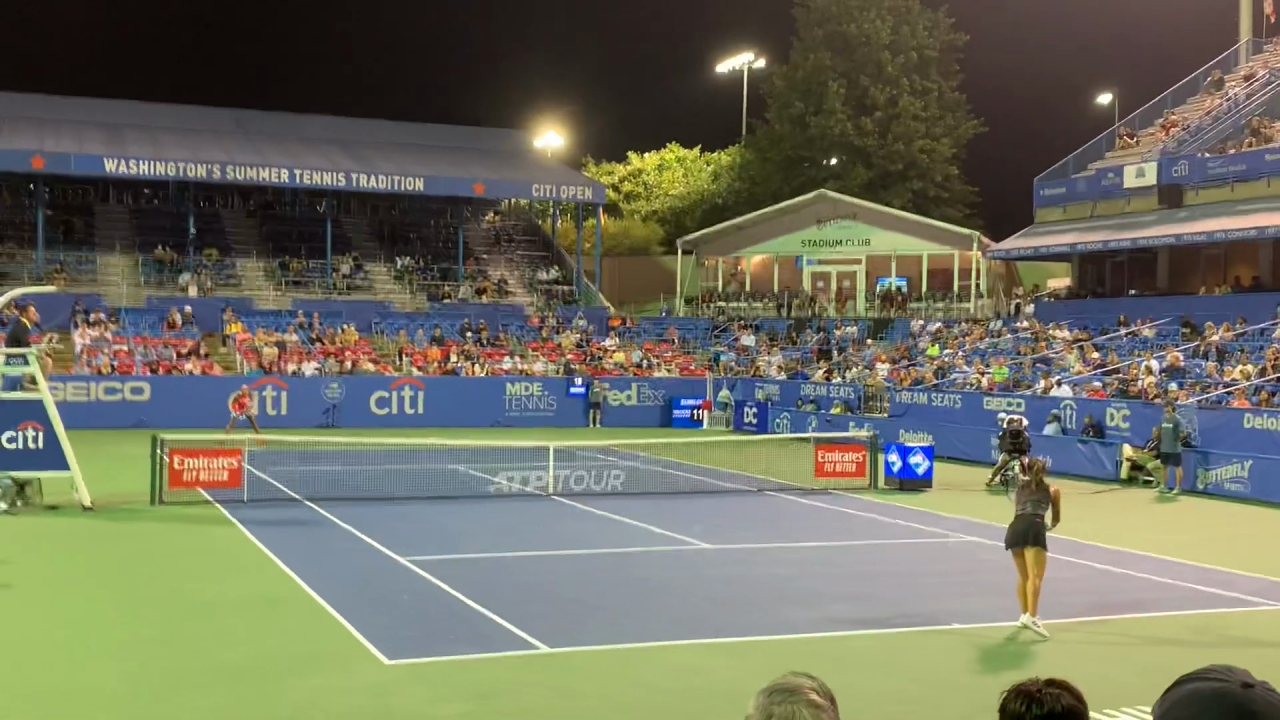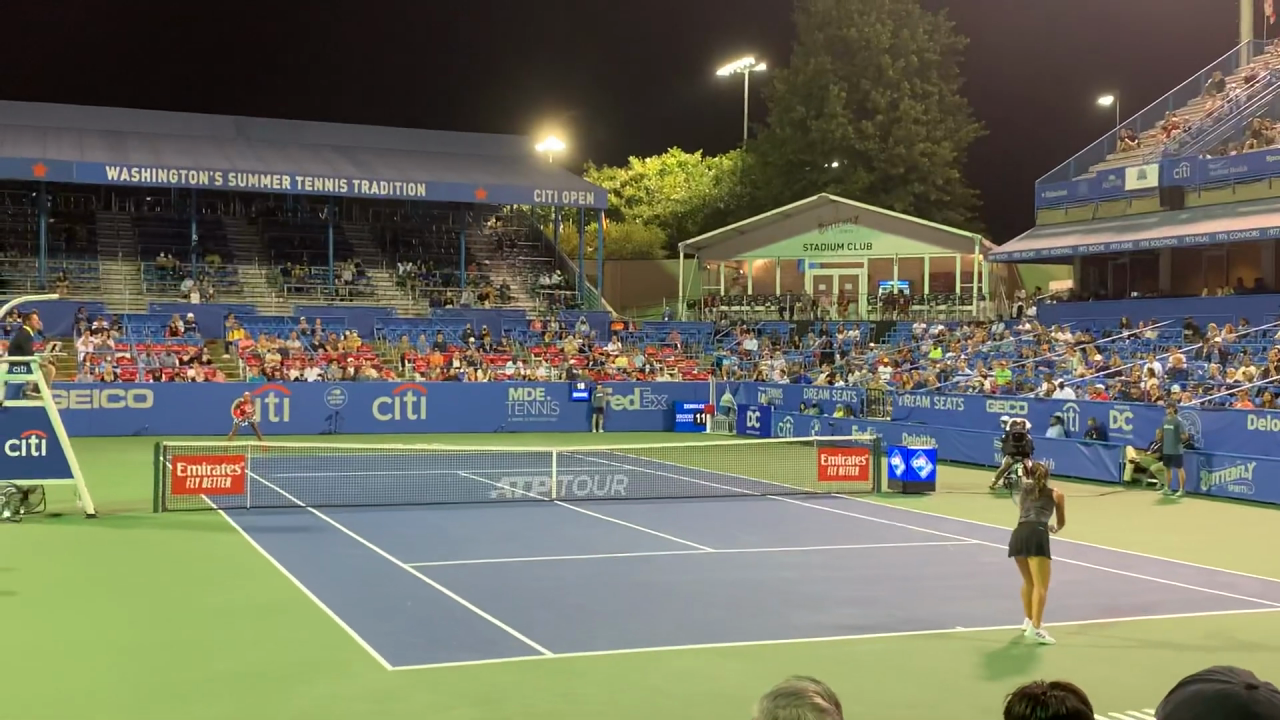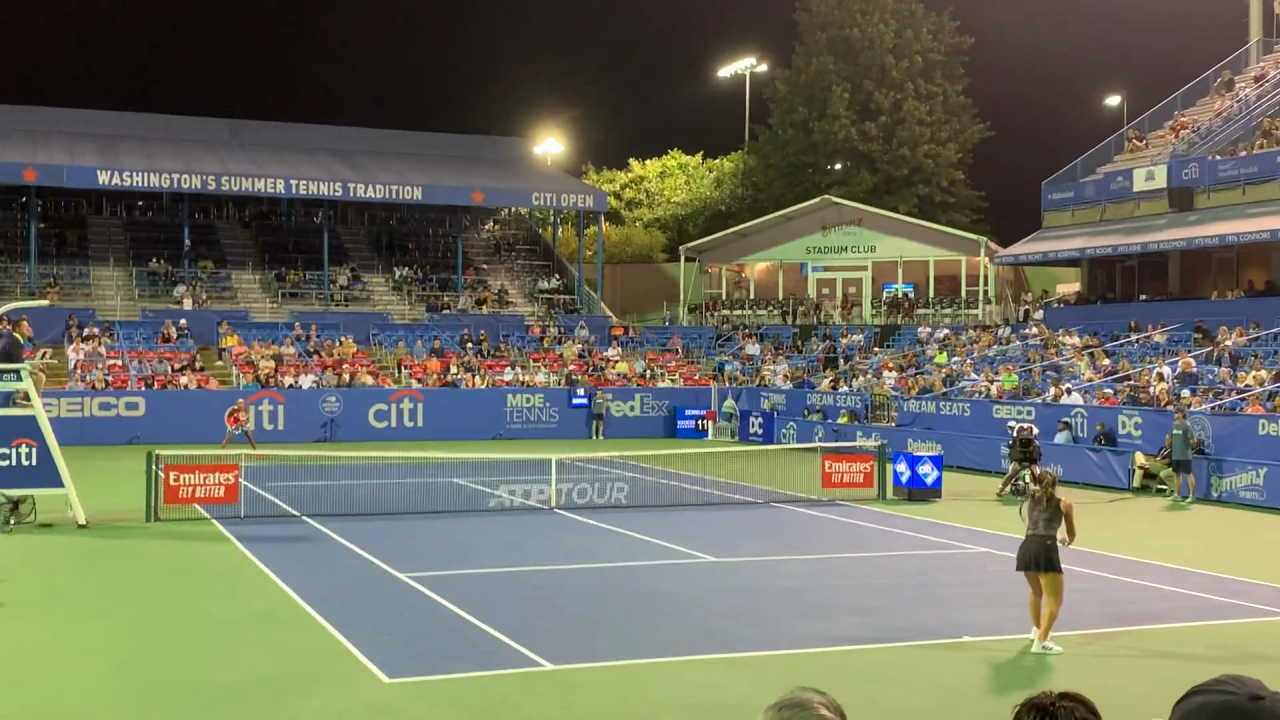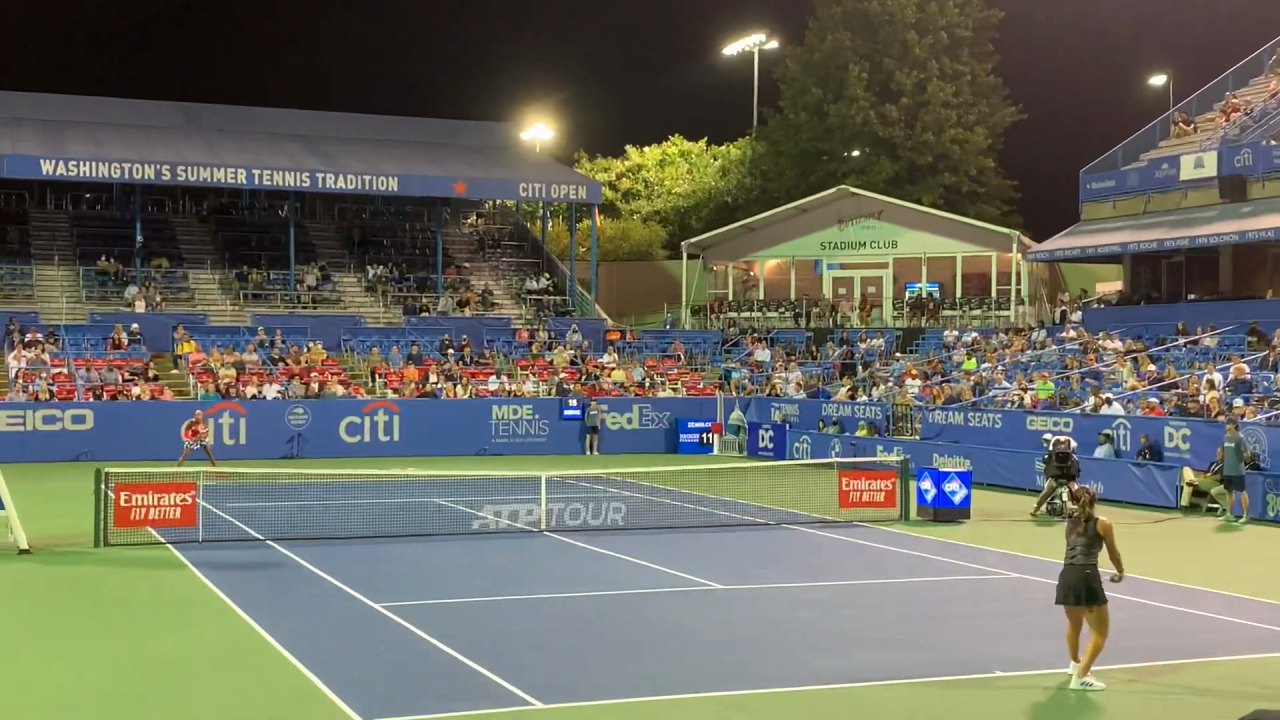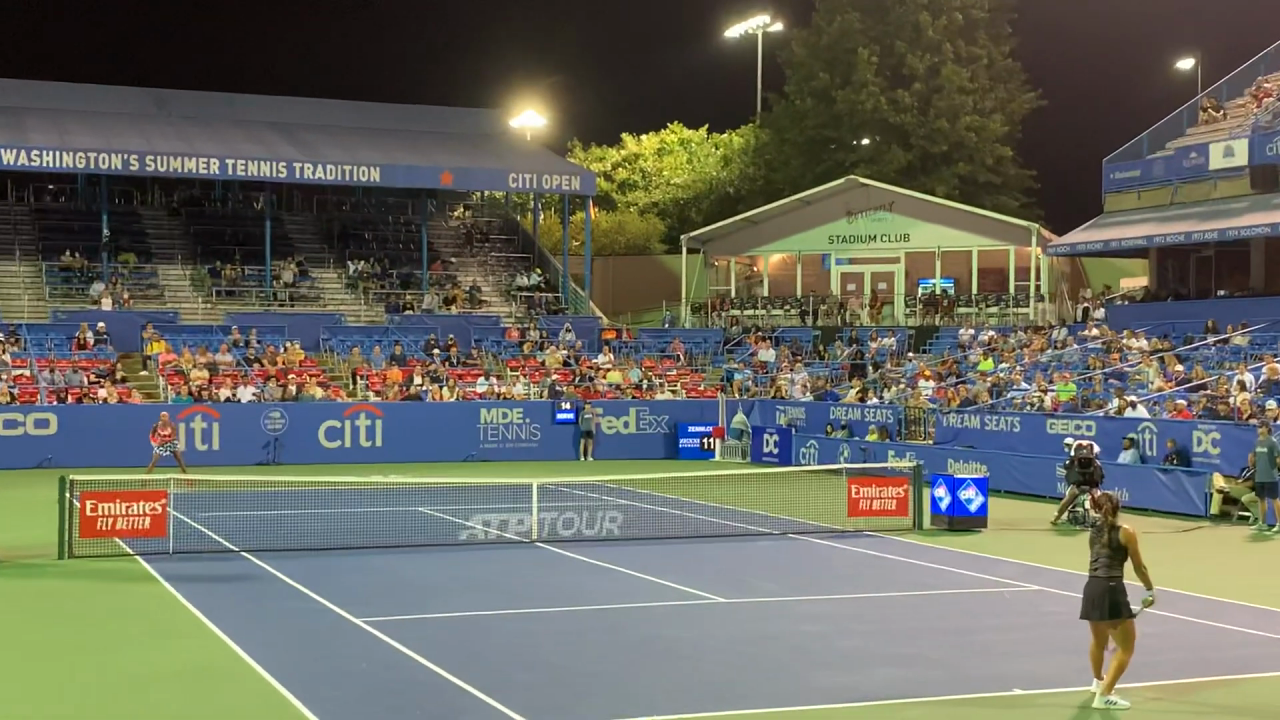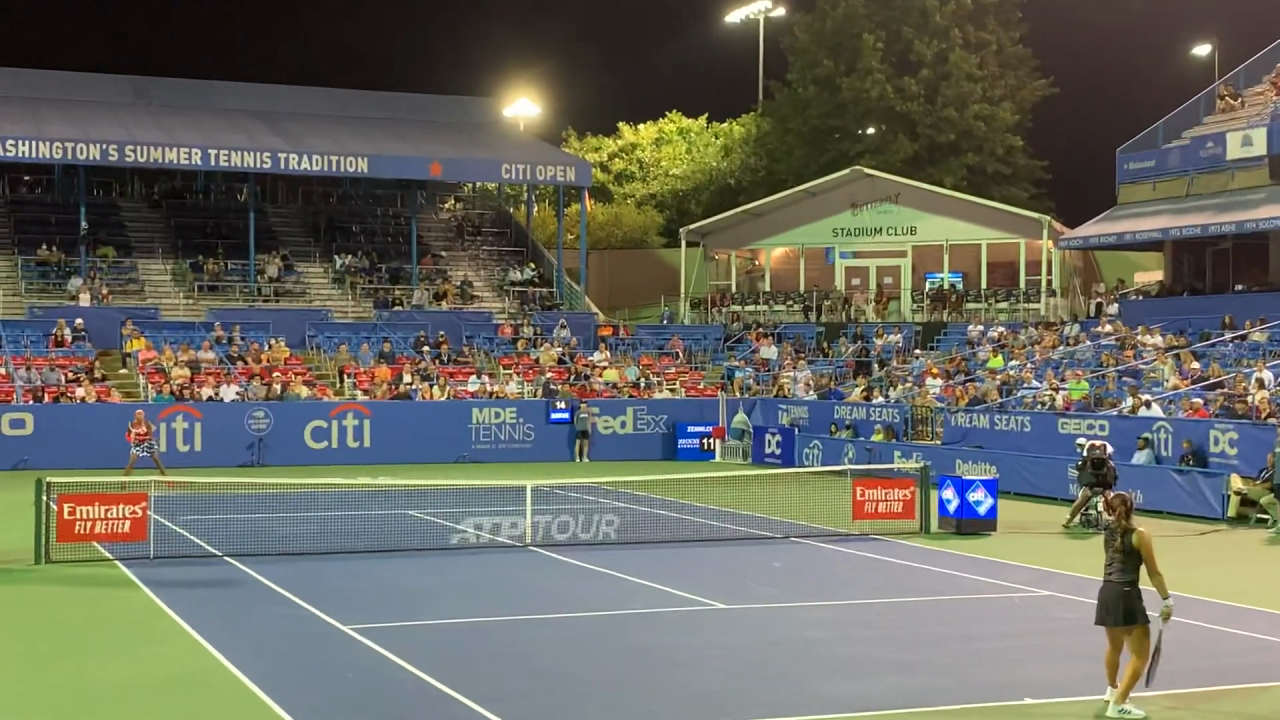
dt=0.2s
person 1, frame 1
left shoulder: (1021, 487)
right shoulder: (1052, 490)
right elbow: (1056, 518)
right wrist: (1049, 526)
left hip: (1014, 527)
right hip: (1033, 528)
left knee: (1023, 577)
right knee: (1035, 577)
left ankle: (1025, 615)
right ankle: (1030, 617)
person 1, frame 2
left shoulder: (1025, 492)
right shoulder: (1056, 494)
right elbow: (1061, 522)
right wrist: (1054, 528)
left hip: (1018, 534)
right hip: (1037, 536)
left knee: (1028, 582)
right knee: (1040, 586)
left ankle: (1028, 620)
right ankle: (1035, 627)
person 1, frame 3
left shoulder: (1032, 500)
right shoulder: (1064, 504)
right elbow: (1071, 533)
right wrist: (1068, 541)
left hip: (1026, 548)
right hip: (1045, 549)
left knee: (1036, 593)
right knee: (1054, 600)
left ankle: (1037, 630)
right ankle: (1041, 641)
person 1, frame 4
left shoulder: (1070, 523)
right shoulder: (1102, 524)
right elbow: (1114, 555)
right wrist: (1120, 573)
left hip: (1066, 577)
right hip: (1087, 578)
left knee: (1074, 624)
right knee: (1100, 633)
left ankle: (1075, 664)
right ankle: (1080, 676)
person 1, frame 5
left shoulder: (1094, 532)
right shoulder: (1125, 532)
right elbow: (1139, 567)
right wrist: (1150, 591)
left hip: (1091, 590)
right hip: (1111, 592)
left knee: (1099, 641)
right knee: (1125, 649)
left ankle: (1098, 681)
right ankle: (1104, 695)
person 1, frame 6
left shoulder: (1109, 534)
right shoulder: (1139, 535)
right elbow: (1153, 573)
right wrist: (1167, 601)
left hip: (1106, 594)
right hip: (1127, 597)
left knee: (1114, 647)
right knee: (1140, 656)
left ankle: (1112, 689)
